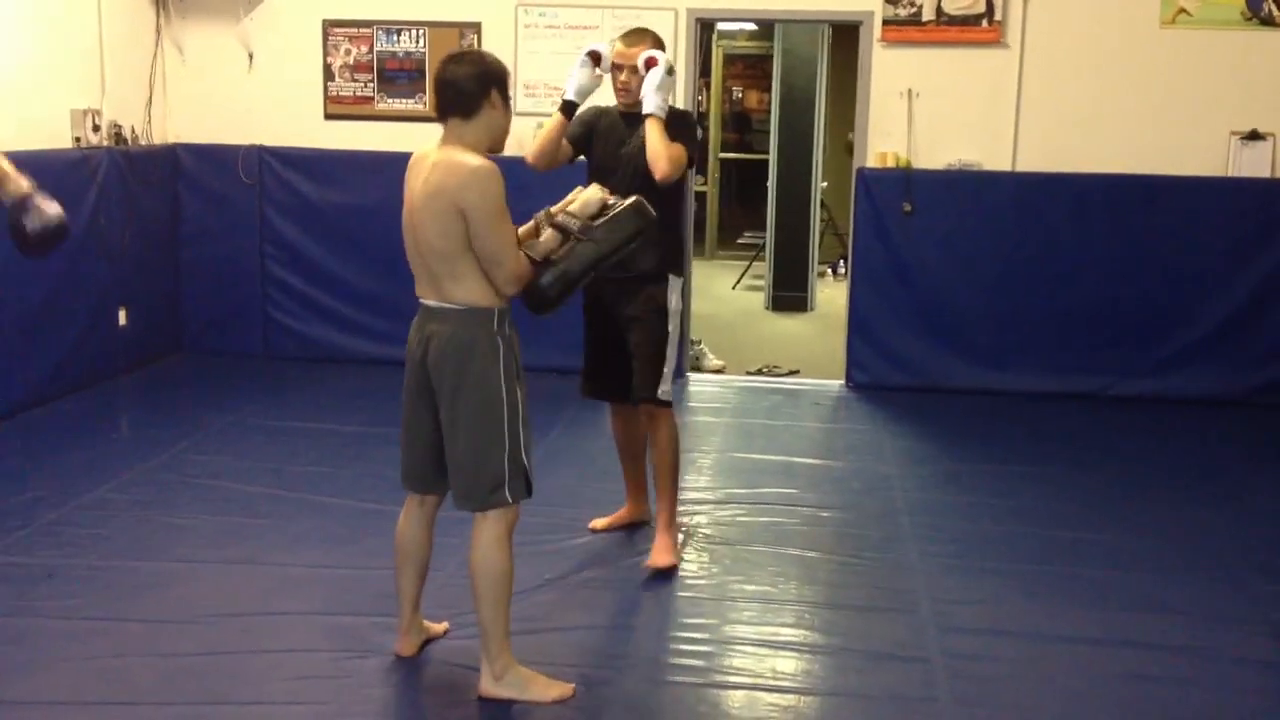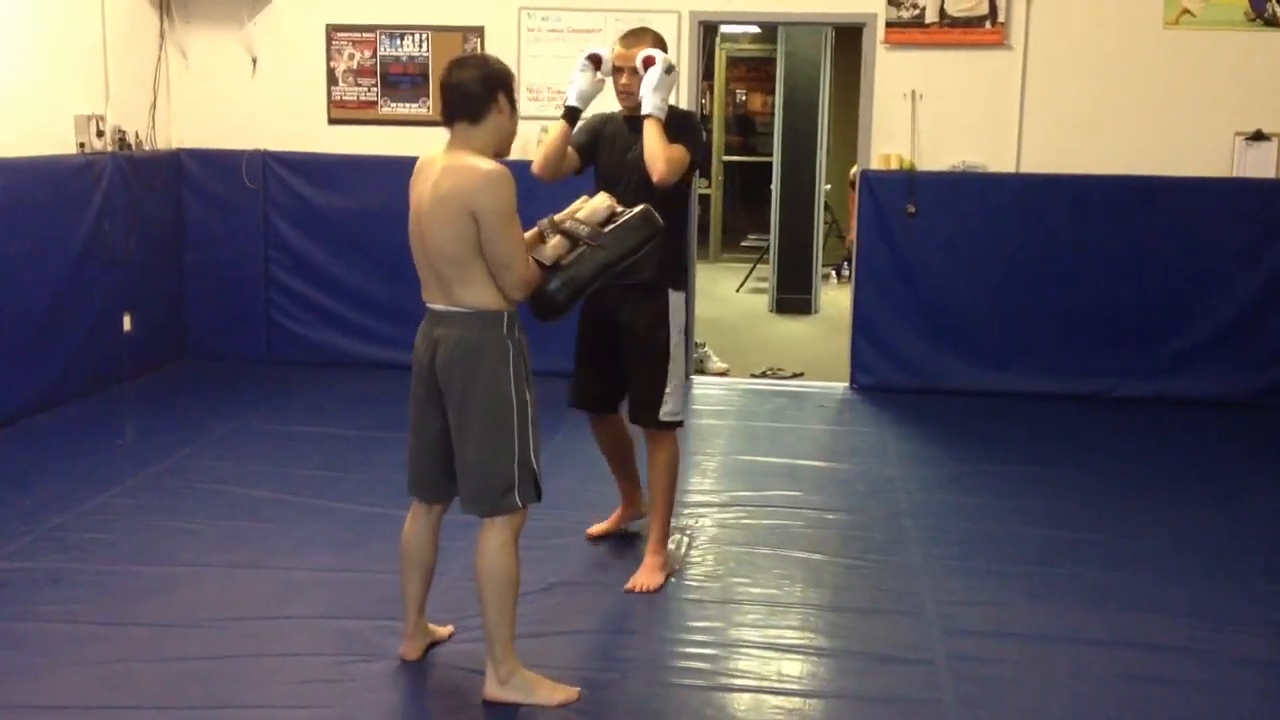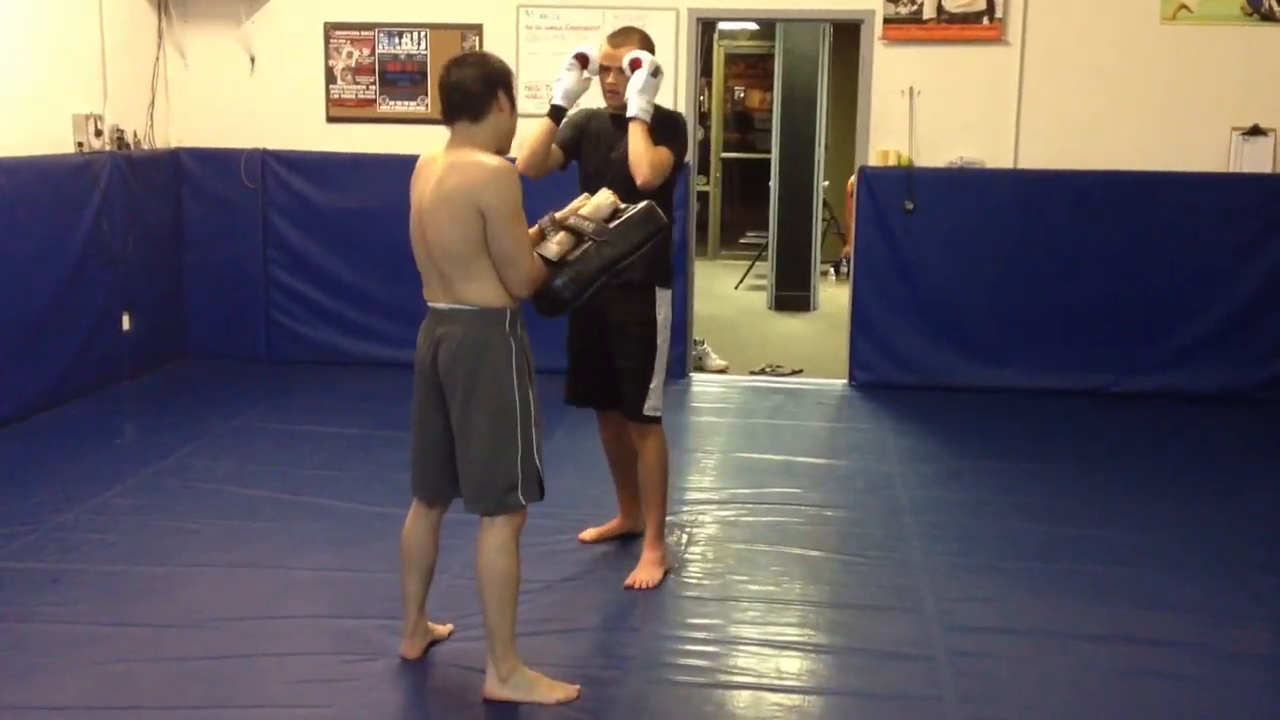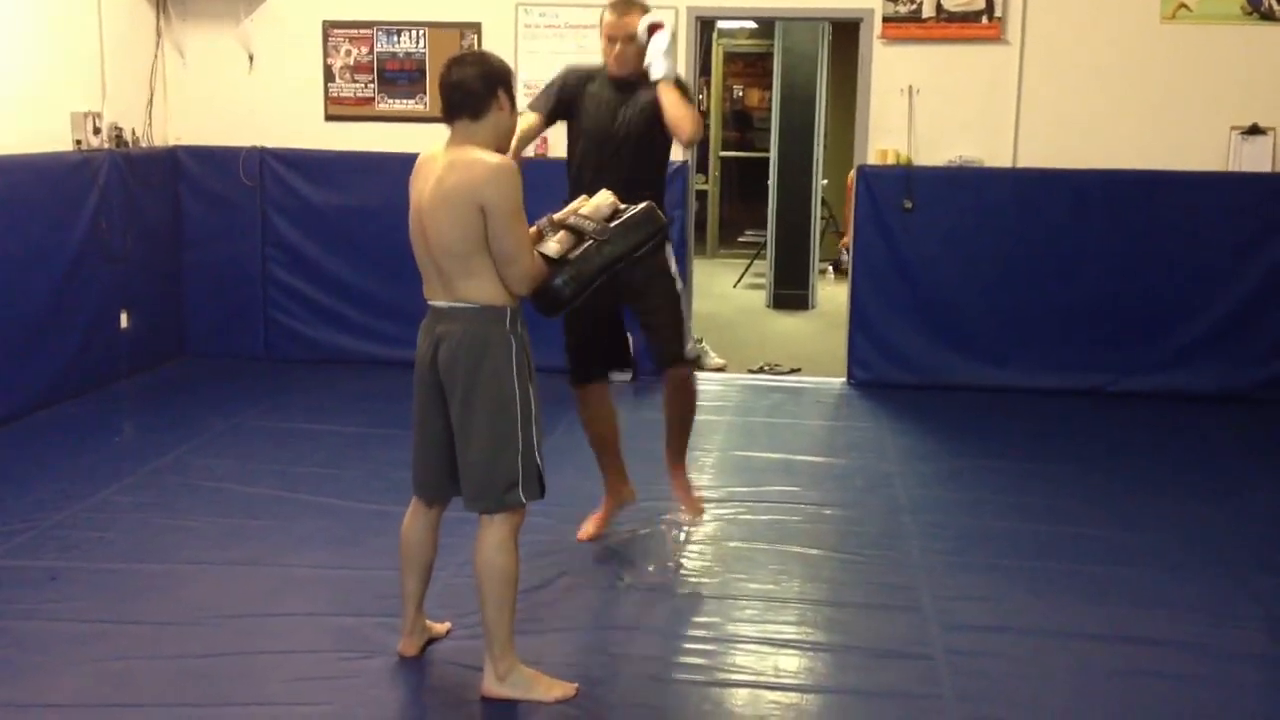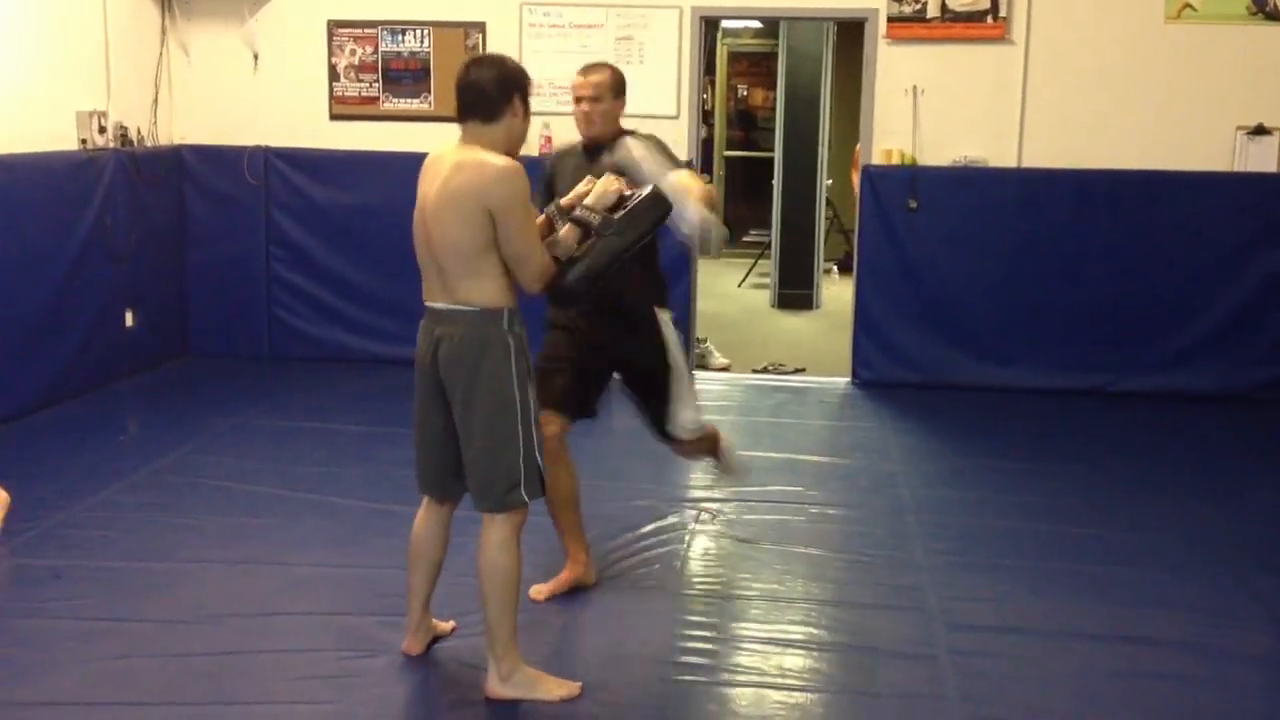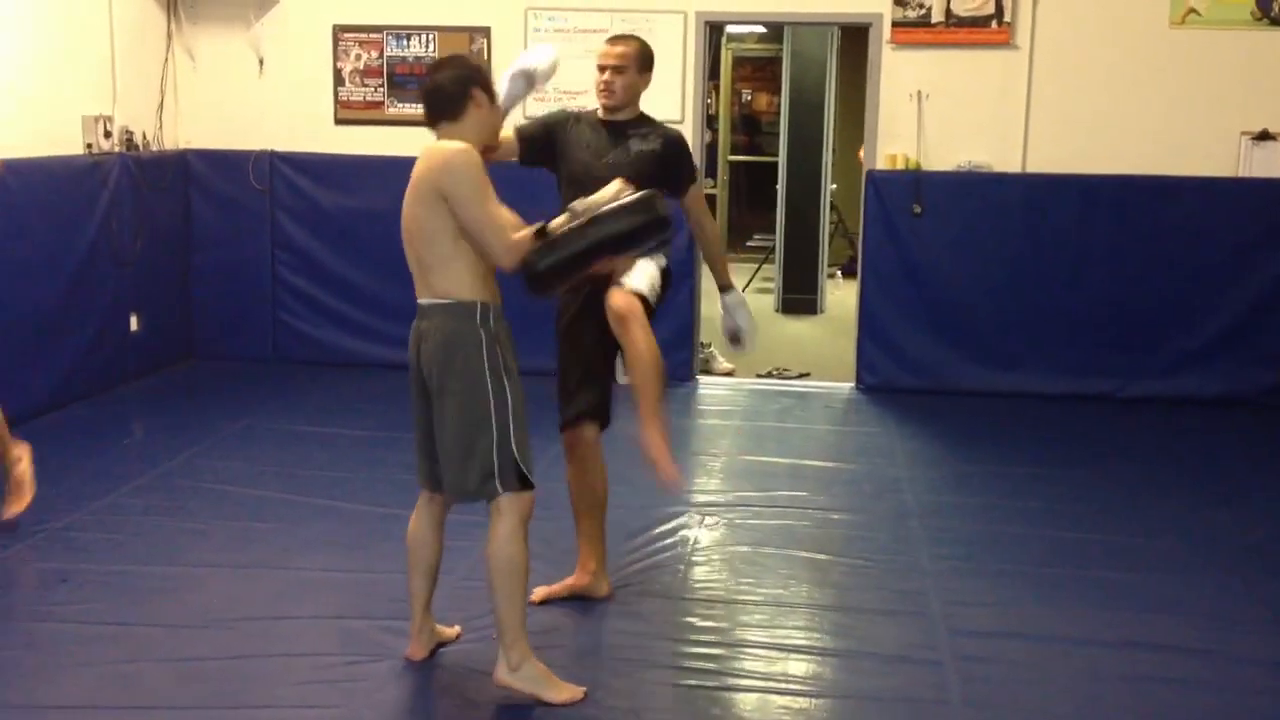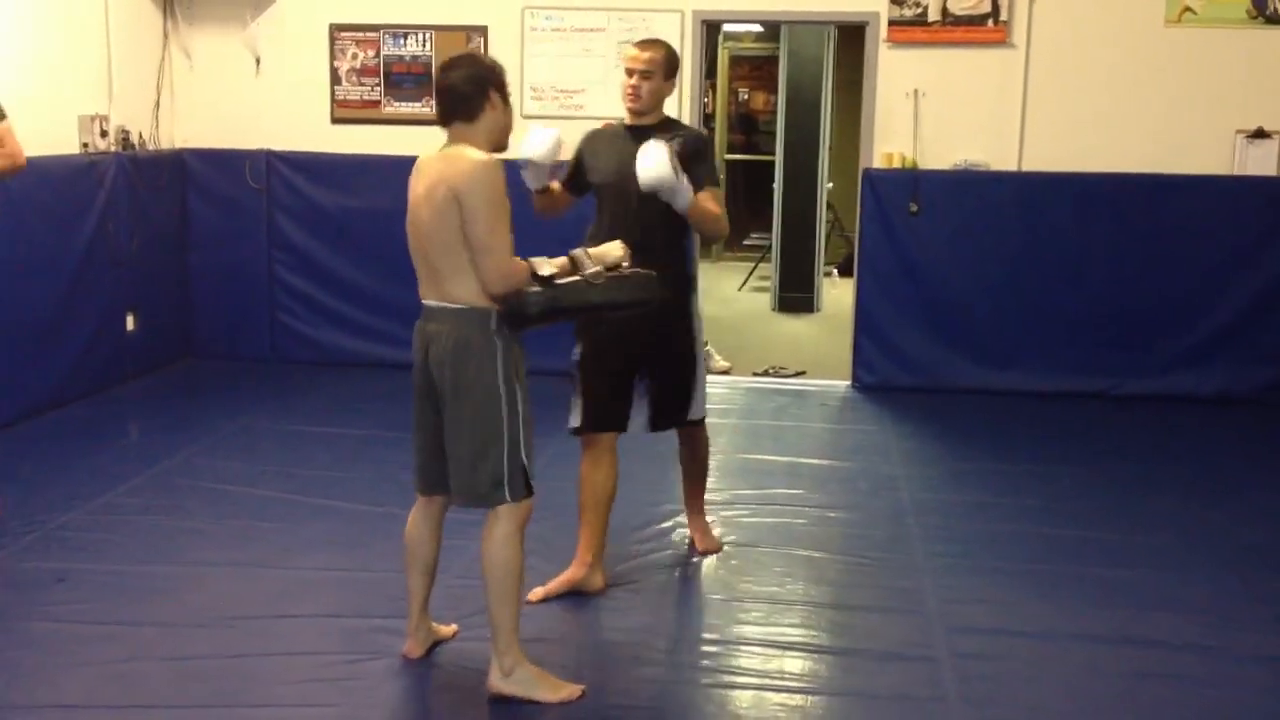
dt=0.4s
person 1, frame 1
left shoulder: (421, 164)
right shoulder: (477, 173)
right elbow: (509, 276)
left wrist: (550, 218)
right wrist: (560, 228)
left hip: (429, 329)
right hip: (475, 338)
left knee: (422, 495)
right knee: (496, 508)
left ankle: (409, 627)
right ankle: (499, 668)
person 1, frame 2
left shoulder: (426, 170)
right shoulder: (489, 178)
right elbow: (518, 282)
left hip: (435, 334)
right hip: (484, 342)
left knee: (429, 501)
right knee: (502, 513)
left ankle: (414, 631)
right ankle: (503, 673)
person 1, frame 3
left shoulder: (426, 168)
right shoulder: (492, 173)
right elbow: (521, 280)
left wrist: (548, 225)
left hip: (437, 331)
right hip: (487, 339)
left knee: (429, 498)
right knee: (502, 511)
left ankle: (414, 630)
right ankle: (504, 670)
person 1, frame 4
left shoulder: (425, 167)
right shoulder: (495, 170)
right elbow: (521, 277)
left wrist: (549, 225)
left hip: (437, 330)
right hip: (487, 338)
left knee: (428, 495)
right knee: (501, 510)
left ankle: (412, 627)
right ankle: (502, 669)
person 1, frame 5
left shoulder: (436, 165)
right shoulder: (502, 173)
right elbow: (532, 276)
left wrist: (568, 205)
right wrist: (573, 232)
left hip: (437, 332)
right hip: (487, 340)
left knee: (439, 496)
right knee: (505, 509)
left ankle: (418, 626)
right ankle: (505, 669)
person 1, frame 6
left shoulder: (434, 160)
right shoulder: (456, 160)
left elbow: (484, 242)
right elbow: (507, 250)
left wrist: (572, 215)
right wrist: (581, 212)
left hip: (433, 330)
right hip: (468, 333)
left knee: (437, 492)
right knee: (510, 497)
left ankle: (420, 630)
right ankle: (515, 660)
person 1, frame 7
left shoulder: (426, 167)
right shoulder: (480, 168)
right elbow: (497, 277)
left wrist: (546, 266)
right wrist: (569, 262)
left hip: (433, 332)
right hip: (477, 338)
left knee: (432, 494)
right knee: (509, 504)
left ankle: (418, 628)
right ankle: (508, 665)
person 2, frame 1
left shoulder: (676, 123)
right shoulder: (597, 120)
left elbow: (663, 170)
right elbow: (539, 159)
left wrist: (653, 106)
right wrist: (573, 96)
left hip: (654, 280)
right hip: (602, 276)
left knee: (653, 400)
right knee: (619, 399)
left ankle: (667, 527)
right ankle: (635, 503)
person 2, frame 2
left shoulder: (682, 125)
right shoulder: (600, 127)
left elbow: (663, 172)
right elbow: (545, 170)
left wrist: (652, 107)
right wrist: (574, 104)
left hip: (655, 291)
right hip: (601, 286)
left knee: (658, 422)
right knee: (598, 408)
left ankle: (657, 550)
right ankle: (631, 501)
person 2, frame 3
left shoulder: (666, 125)
right shoulder: (586, 123)
left elbow: (647, 175)
right elbow: (529, 167)
left wrist: (637, 109)
right wrist: (560, 102)
left hip: (642, 288)
right hip: (590, 283)
left knee: (643, 416)
right knee: (606, 409)
left ankle: (655, 545)
right ankle: (629, 512)
person 2, frame 4
left shoulder: (665, 88)
right shoulder: (575, 83)
left elbow: (690, 134)
right elbow: (526, 128)
left wrist: (661, 71)
left hip: (643, 249)
left knee: (677, 364)
right knee: (587, 380)
left ankle: (676, 470)
right ankle: (616, 490)
person 2, frame 5
right shoulder: (561, 164)
left elbow: (699, 191)
left wrist: (684, 199)
left hip: (639, 312)
right hip: (578, 315)
left knee: (682, 433)
right knee: (545, 429)
left ankle: (714, 447)
right ankle: (577, 563)
person 2, frame 6
left shoulder: (664, 142)
right shoulder: (562, 129)
left elbow: (699, 217)
right elbow: (487, 151)
left wrist: (729, 292)
left hip: (635, 270)
right hip: (579, 288)
left knee: (621, 305)
right knee: (578, 434)
left ankle: (654, 433)
right ankle: (590, 572)
person 2, frame 7
left shoulder: (688, 144)
right shoulder: (598, 142)
left elbow: (717, 225)
right elbow: (554, 206)
left wrist: (677, 192)
right wrist: (537, 179)
left hip: (669, 302)
left knee: (688, 420)
right knee: (598, 434)
left ankle: (695, 514)
right ankle: (587, 564)
